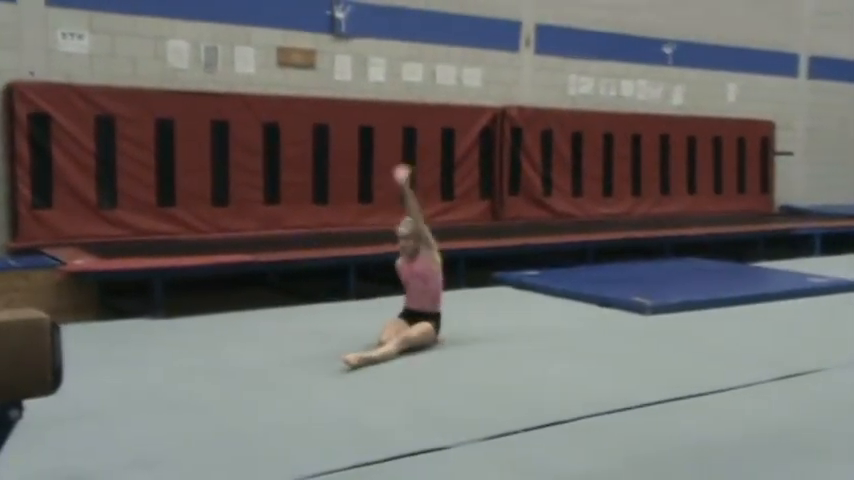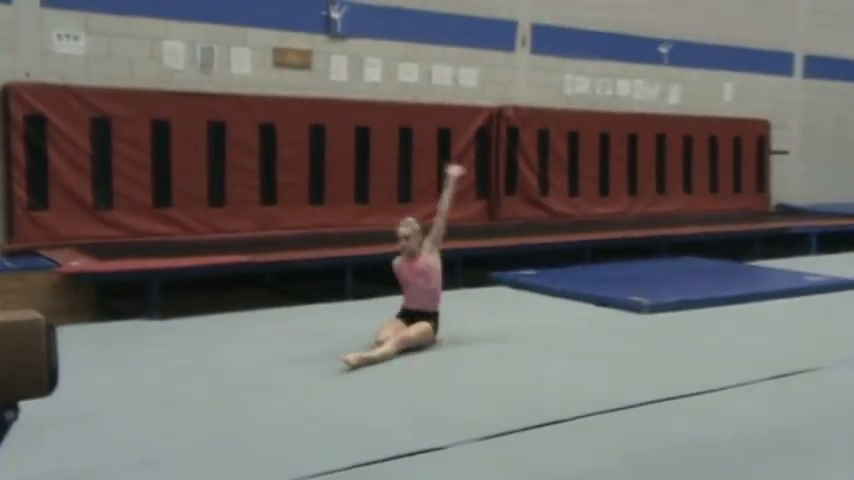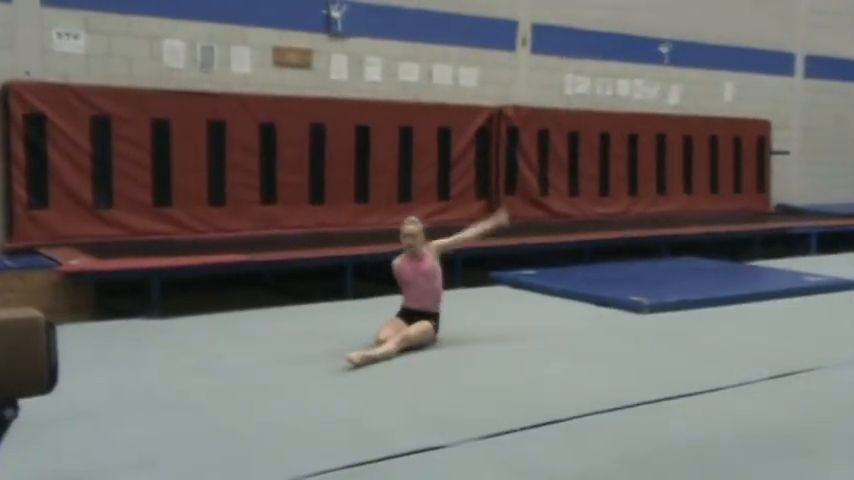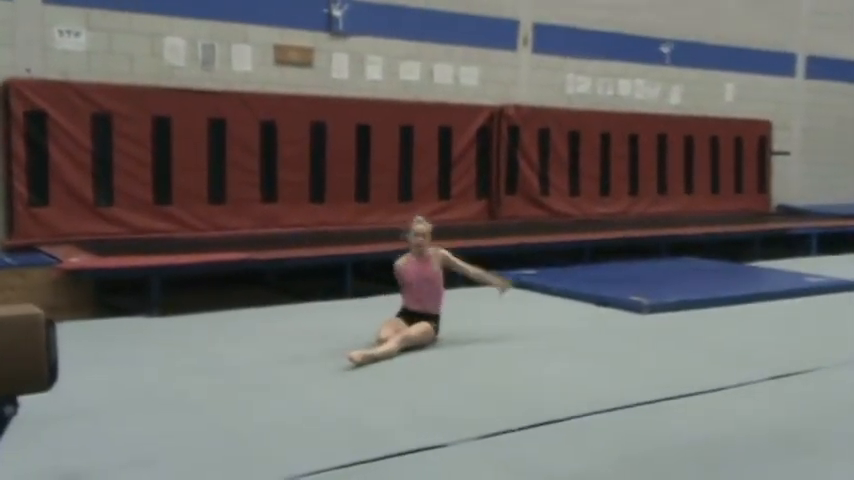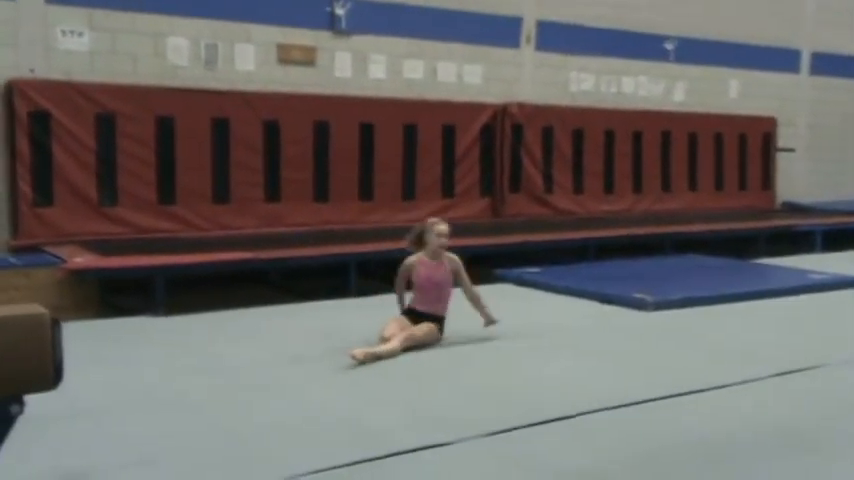
dt=0.1s
person 1, frame 1
left shoulder: (429, 250)
right shoulder: (400, 263)
left elbow: (418, 218)
left wrist: (405, 186)
left hip: (429, 319)
right hip: (407, 315)
left knee: (401, 341)
right knee: (385, 340)
person 1, frame 2
left shoulder: (431, 249)
right shoulder: (397, 263)
left elbow: (442, 214)
left wrist: (451, 179)
left hip: (428, 319)
right hip: (406, 314)
left knee: (400, 340)
right knee: (382, 339)
person 1, frame 3
left shoulder: (433, 249)
right shoulder: (397, 264)
left elbow: (466, 236)
left wrist: (494, 221)
left hip: (429, 318)
right hip: (406, 314)
left knee: (402, 338)
right knee: (382, 337)
left ankle: (369, 355)
person 1, frame 4
left shoulder: (439, 255)
right shoulder: (400, 265)
left elbow: (469, 270)
left wrist: (495, 281)
left hip: (429, 320)
right hip: (406, 315)
left knee: (403, 338)
right knee: (383, 337)
left ankle: (370, 354)
person 1, frame 5
left shoulder: (452, 261)
right shoulder: (412, 262)
left elbow: (469, 291)
right elbow: (400, 284)
left wrist: (487, 316)
right wrist: (402, 306)
left hip: (434, 320)
right hip: (412, 313)
left knee: (406, 337)
right knee: (387, 336)
left ankle: (373, 352)
